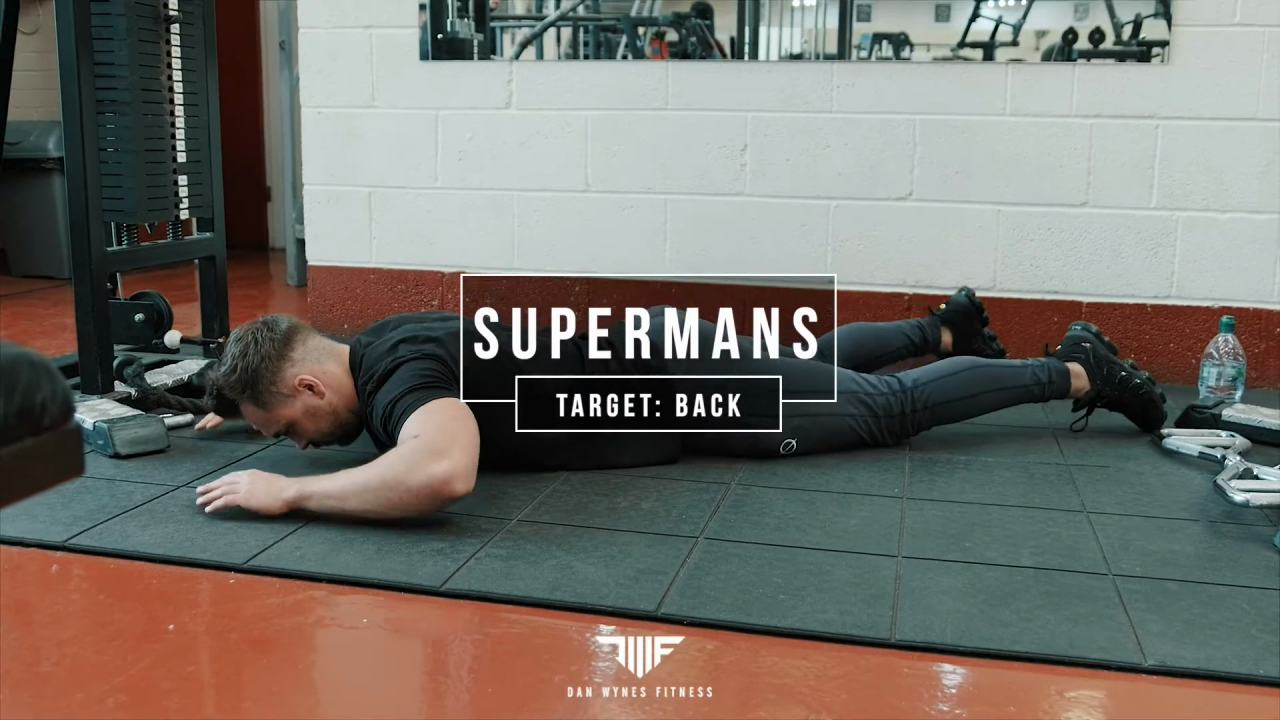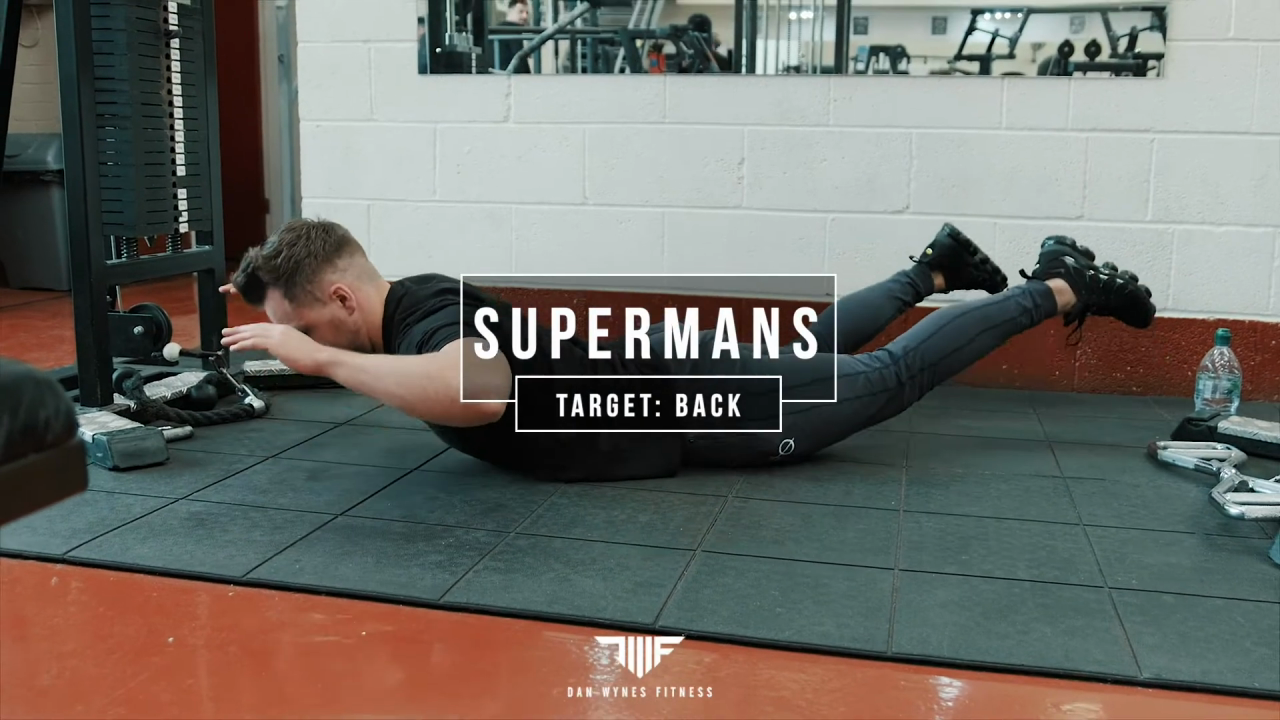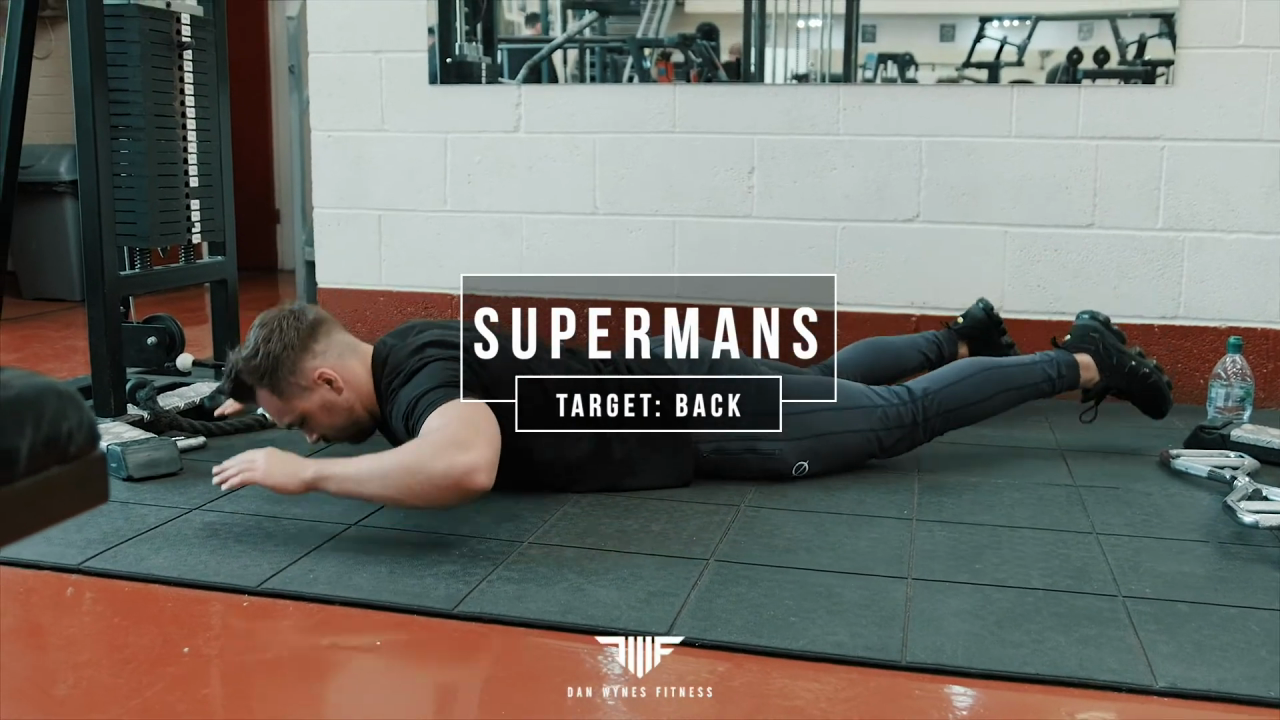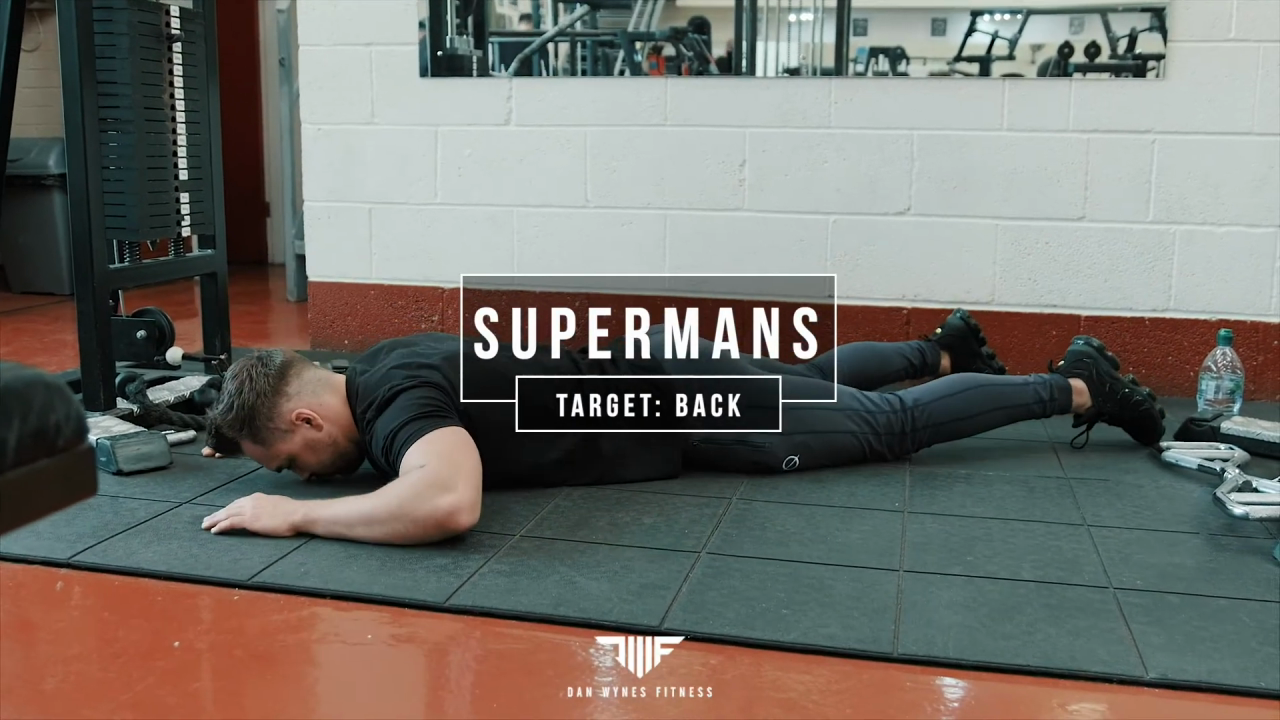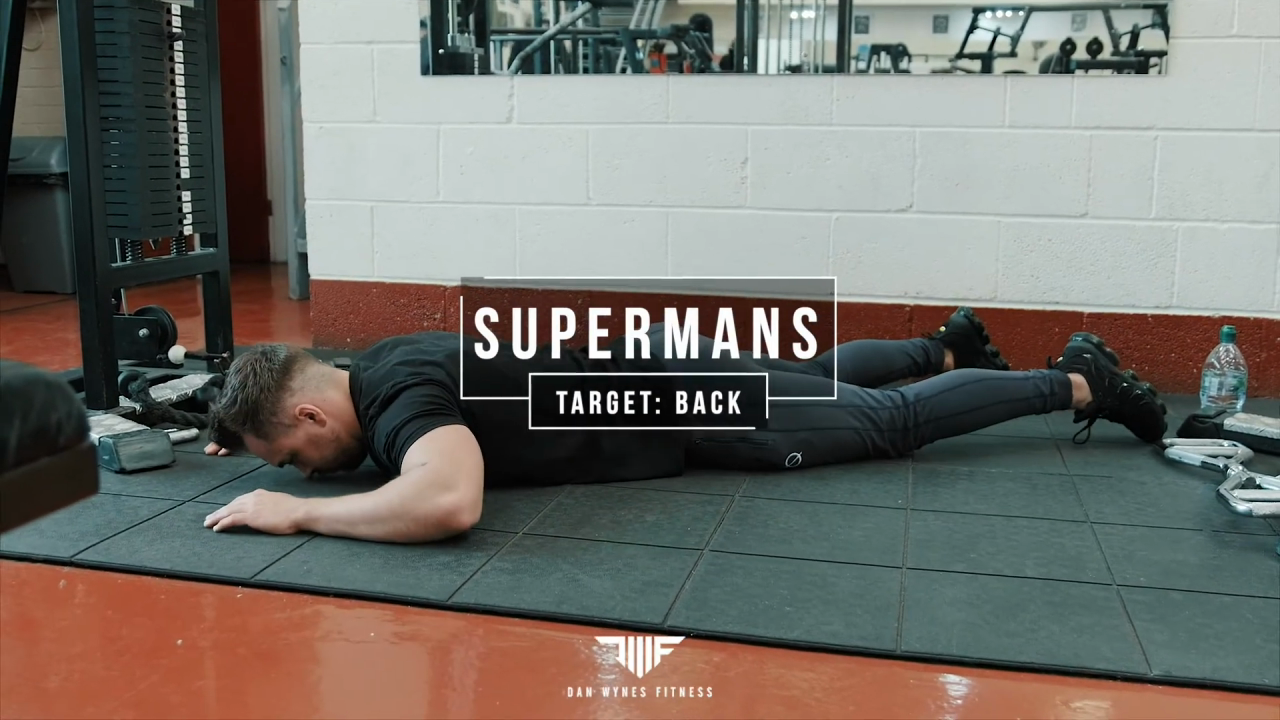
dt=0.5s
person 1, frame 1
left shoulder: (398, 377)
right shoulder: (372, 347)
left elbow: (442, 472)
left wrist: (288, 491)
right wrist: (246, 398)
right hip: (647, 352)
left knee: (888, 409)
right knee: (816, 364)
left ankle: (1077, 371)
right ankle: (944, 327)
person 1, frame 2
left shoulder: (432, 321)
right shoulder: (406, 303)
left elbow: (482, 396)
left wrist: (316, 361)
right wrist: (277, 305)
right hip: (650, 366)
left knee: (887, 381)
right knee: (811, 347)
left ankle: (1058, 287)
right ankle: (934, 268)
person 1, frame 3
left shoulder: (423, 378)
right shoulder: (397, 354)
left elbow: (466, 466)
left wrist: (306, 471)
right wrist: (270, 387)
left hip: (701, 419)
right hip: (664, 375)
left knee: (900, 418)
right knee: (820, 381)
left ankle: (1085, 363)
right ankle: (960, 339)
person 1, frame 4
left shoulder: (395, 403)
right shoulder: (372, 371)
left elbow: (447, 505)
left wrist: (294, 515)
right wrist: (249, 431)
right hip: (649, 374)
left knee: (888, 426)
right knee: (811, 379)
left ankle: (1079, 388)
right ankle: (944, 350)
person 1, frame 5
left shoulder: (400, 402)
right shoulder: (375, 369)
left elbow: (448, 502)
left wrist: (296, 511)
right wrist: (256, 427)
right hip: (650, 369)
left knee: (889, 421)
right knee: (819, 380)
left ankle: (1080, 382)
right ankle: (947, 348)
